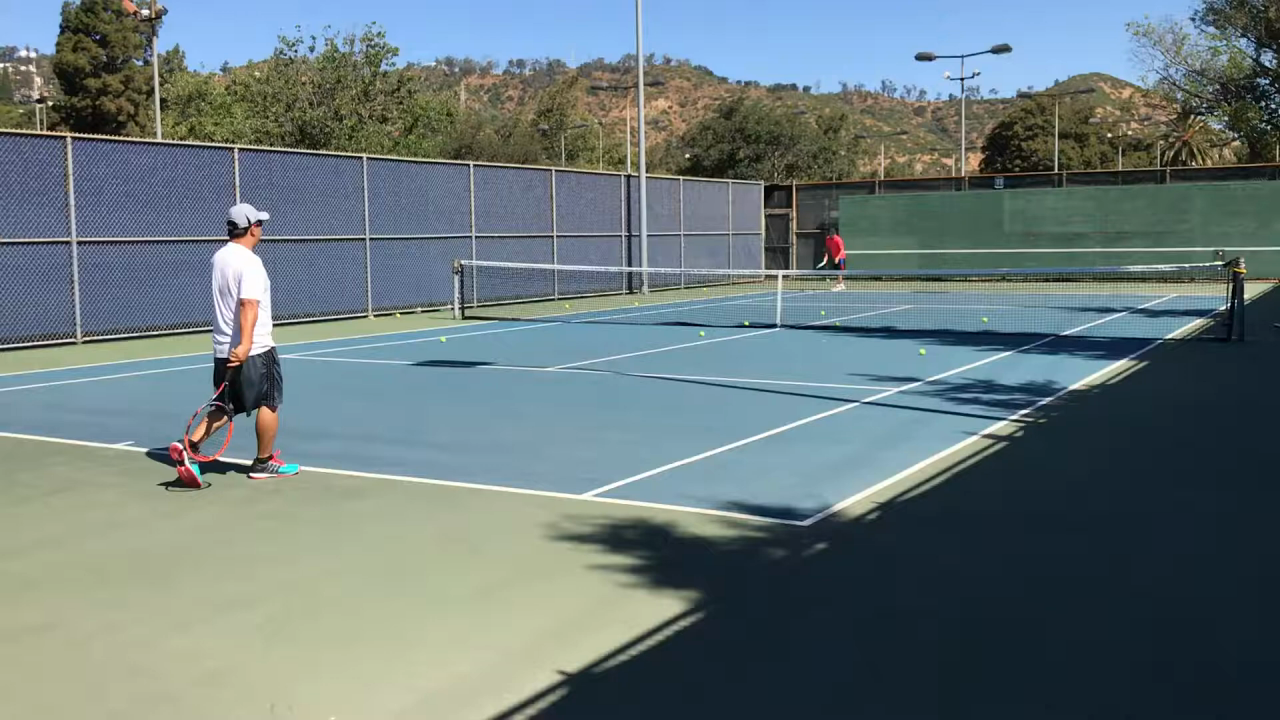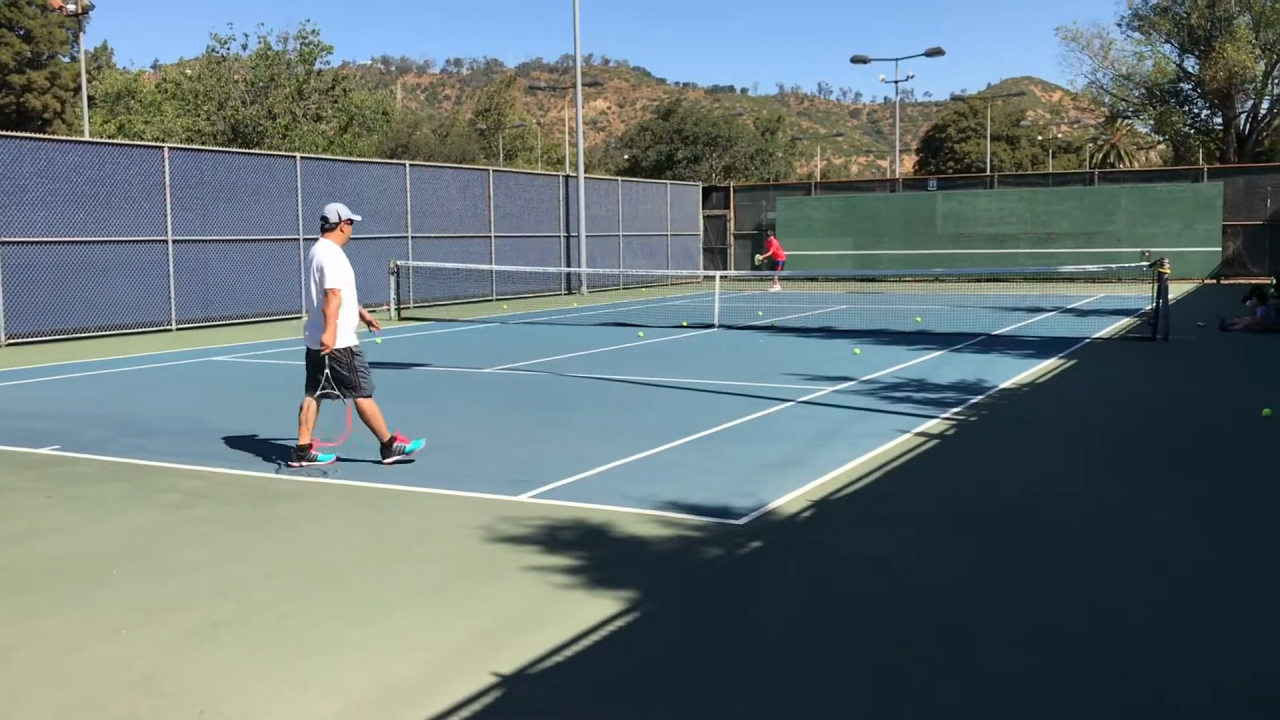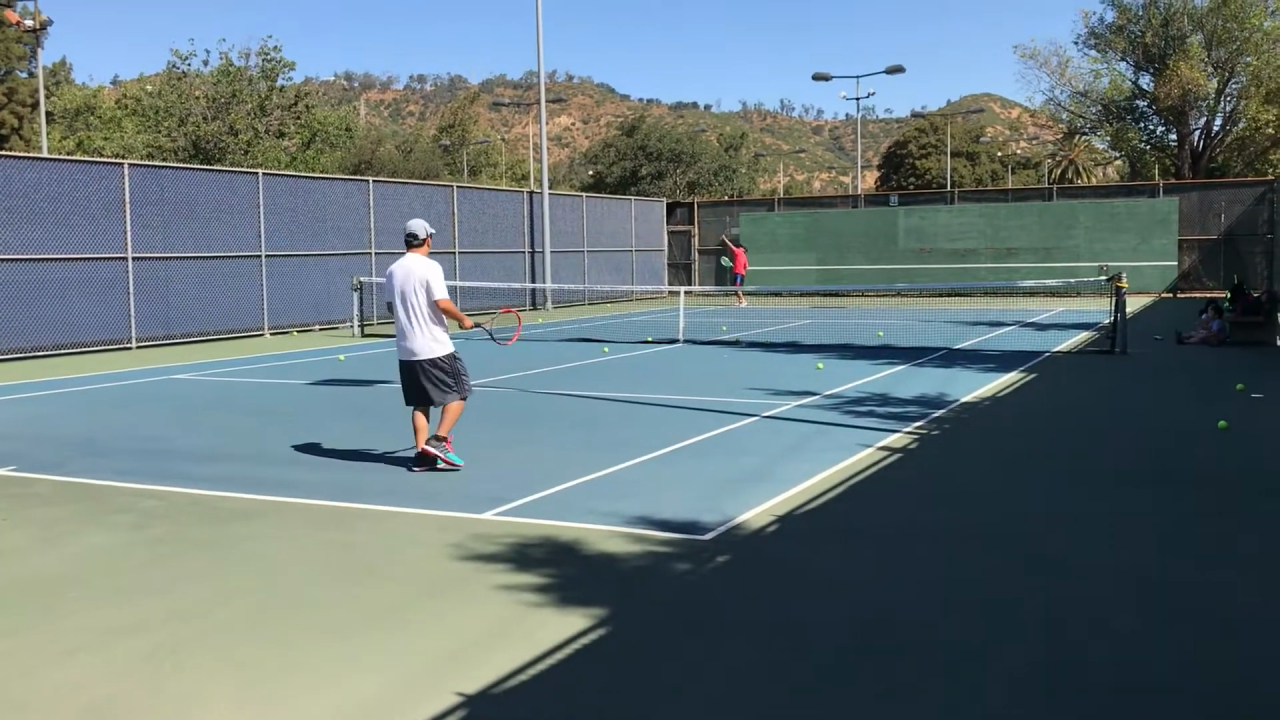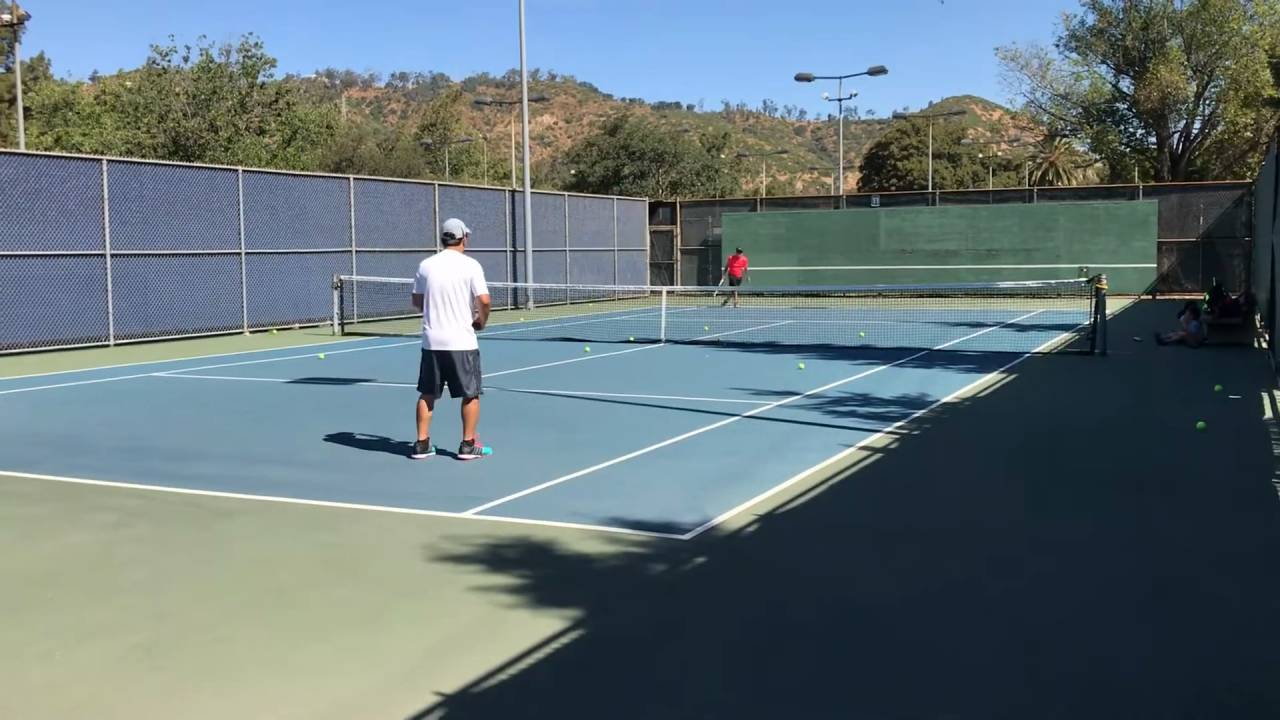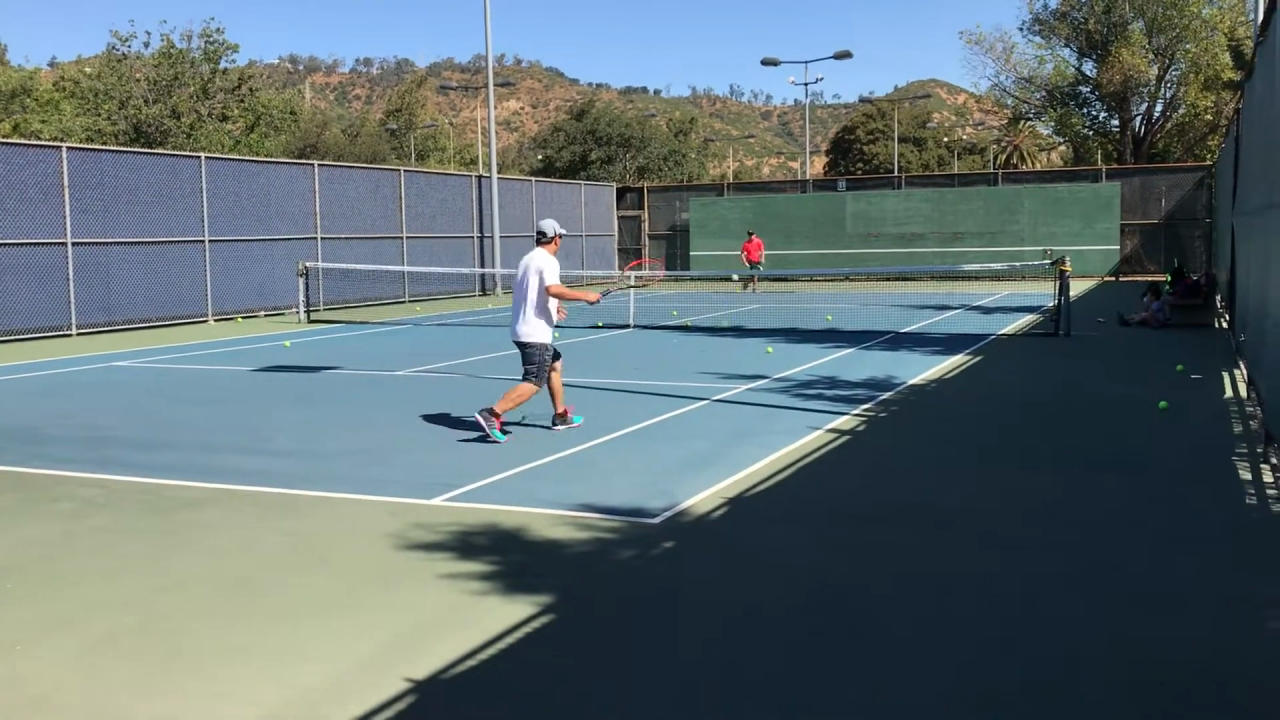
dt=1s
person 1, frame 1
left shoulder: (219, 257)
right shoulder: (249, 262)
right elbow: (249, 305)
right wrist: (245, 344)
left hip: (224, 348)
right hip: (252, 350)
left knee: (224, 406)
right knee: (268, 404)
left ankle: (188, 446)
right ankle: (263, 461)
person 1, frame 2
left shoulder: (318, 251)
right shoulder: (332, 255)
right elbow: (332, 295)
left wrist: (361, 313)
right wrist: (330, 332)
left hip: (317, 340)
right hip: (338, 341)
left knee: (314, 392)
right knee: (363, 393)
left ankle: (303, 450)
right ankle: (391, 446)
person 1, frame 3
left shoulder: (393, 270)
right shoulder: (430, 267)
right elbow: (444, 304)
right wrist: (463, 319)
left hip: (407, 349)
right hip: (436, 347)
left knee: (420, 403)
right knee: (458, 394)
left ankle: (423, 454)
right ankle: (439, 440)
person 1, frame 4
left shoulder: (425, 265)
right shoulder: (470, 265)
left elbow: (417, 300)
right elbow: (484, 301)
right wrist: (482, 320)
left hip: (432, 340)
right hip: (461, 341)
left knee: (428, 394)
right knee: (471, 393)
left ankle: (422, 444)
right ankle: (468, 444)
person 1, frame 5
left shoulder: (528, 259)
right shoulder: (548, 261)
right elbow: (553, 289)
left wrist: (551, 306)
right wrist: (583, 295)
left hip: (523, 330)
right hip: (534, 332)
left knee: (555, 364)
right knee: (533, 382)
left ankle: (561, 416)
right ankle: (491, 414)
